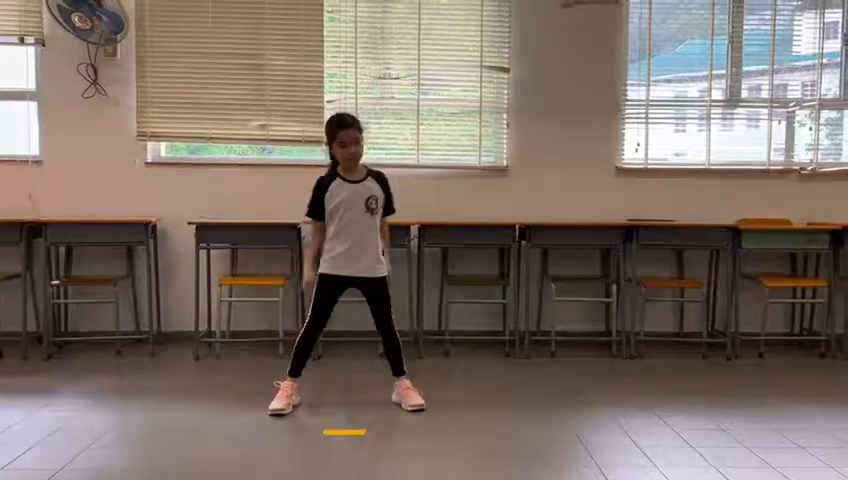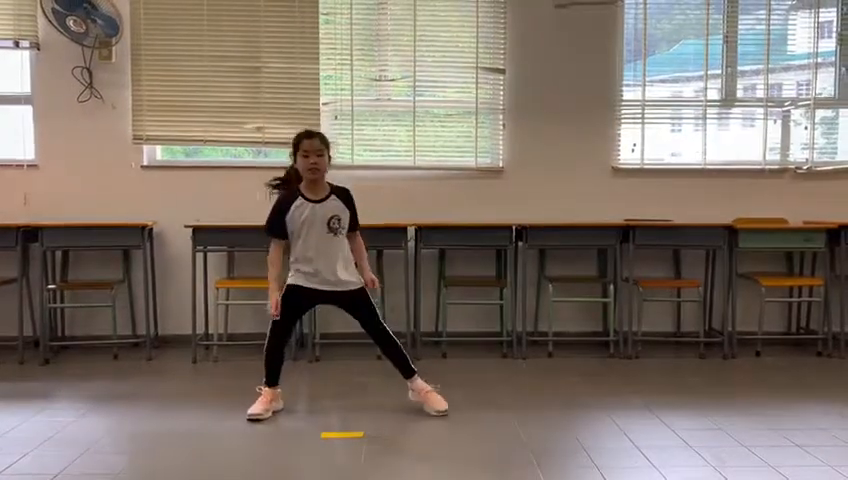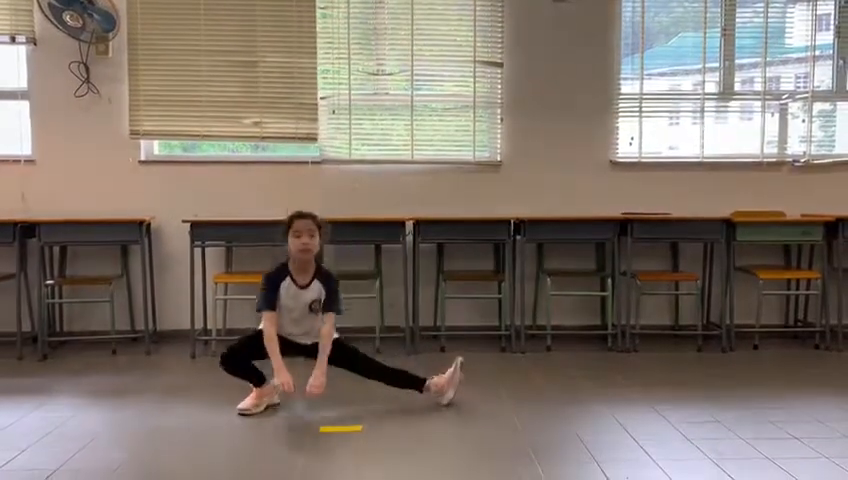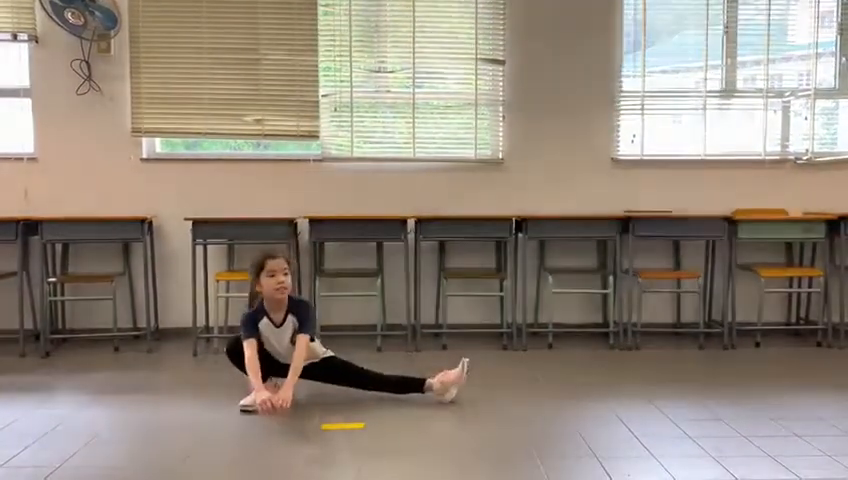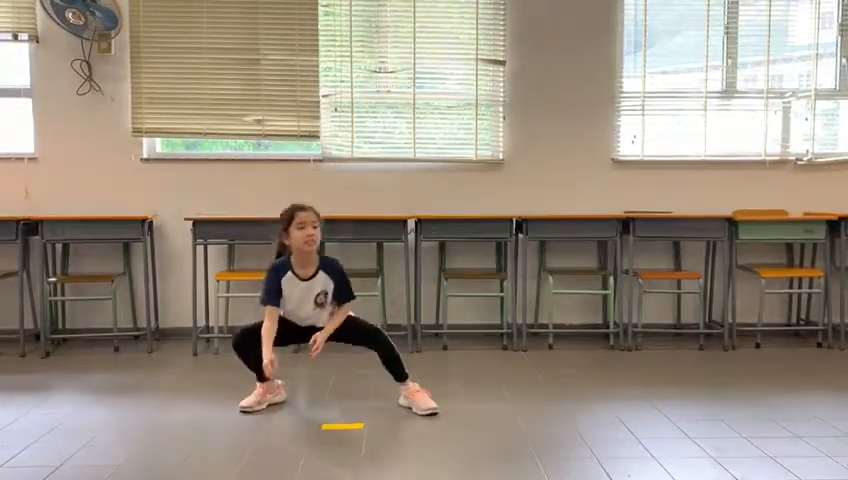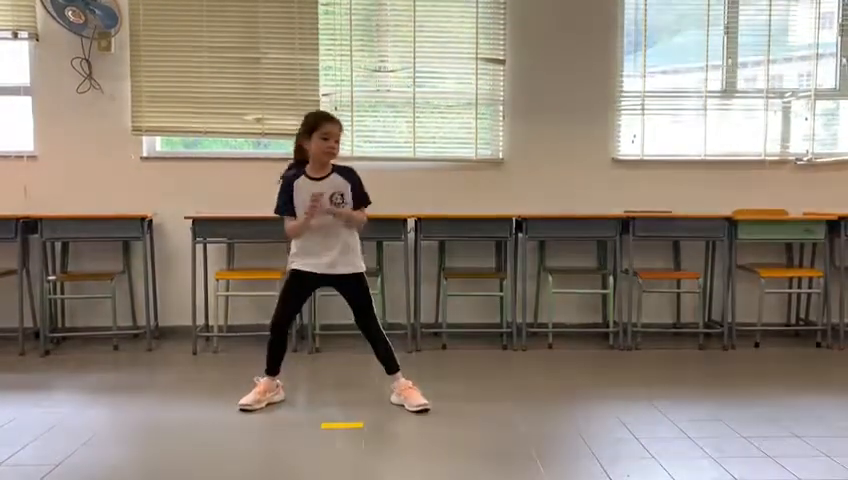
dt=0.7s
person 1, frame 1
left shoulder: (378, 181)
right shoulder: (326, 185)
right elbow: (318, 230)
left wrist: (385, 258)
right wrist: (309, 267)
left hip: (373, 268)
right hip: (333, 268)
left knee: (386, 325)
right knee: (314, 325)
left ankle: (402, 384)
right ankle: (289, 386)
person 1, frame 2
left shoulder: (343, 197)
right shoulder: (286, 202)
right elbow: (277, 248)
left wrist: (365, 271)
right wrist: (274, 292)
left hip: (345, 282)
right hip: (302, 282)
left knee: (379, 332)
right knee: (278, 333)
left ankle: (417, 385)
right ankle: (270, 393)
person 1, frame 3
left shoulder: (327, 280)
right shoulder: (274, 278)
left elbow: (327, 326)
right elbow: (269, 325)
left wrist: (320, 371)
right wrist: (279, 370)
left hip: (316, 337)
right hip: (280, 336)
left knee: (367, 366)
right knee: (229, 359)
left ankle: (431, 386)
right ankle: (263, 389)
person 1, frame 4
left shoulder: (301, 308)
right shoulder: (252, 317)
left elbow: (302, 347)
right elbow: (250, 353)
left wrist: (288, 387)
right wrist: (260, 389)
left hip: (313, 361)
right hip: (277, 363)
left knee: (370, 380)
right knee: (235, 347)
left ankle: (434, 385)
right ankle: (268, 385)
person 1, frame 5
left shoulder: (333, 268)
right shoulder: (277, 271)
left elbow: (342, 308)
right elbow: (270, 318)
left wrist: (324, 334)
right wrist: (267, 354)
left hip: (330, 322)
right hip: (294, 325)
left knee: (376, 336)
right knee: (241, 340)
left ankle: (408, 388)
right ankle: (269, 387)
person 1, frame 6
left shoulder: (348, 176)
right shoulder: (292, 181)
left elbow: (362, 219)
right elbow: (290, 230)
left wrist: (338, 212)
right wrist: (308, 216)
left hip: (347, 264)
right hip: (305, 264)
left knee: (368, 323)
right knee: (280, 322)
left ankle: (399, 384)
right ankle: (270, 383)
